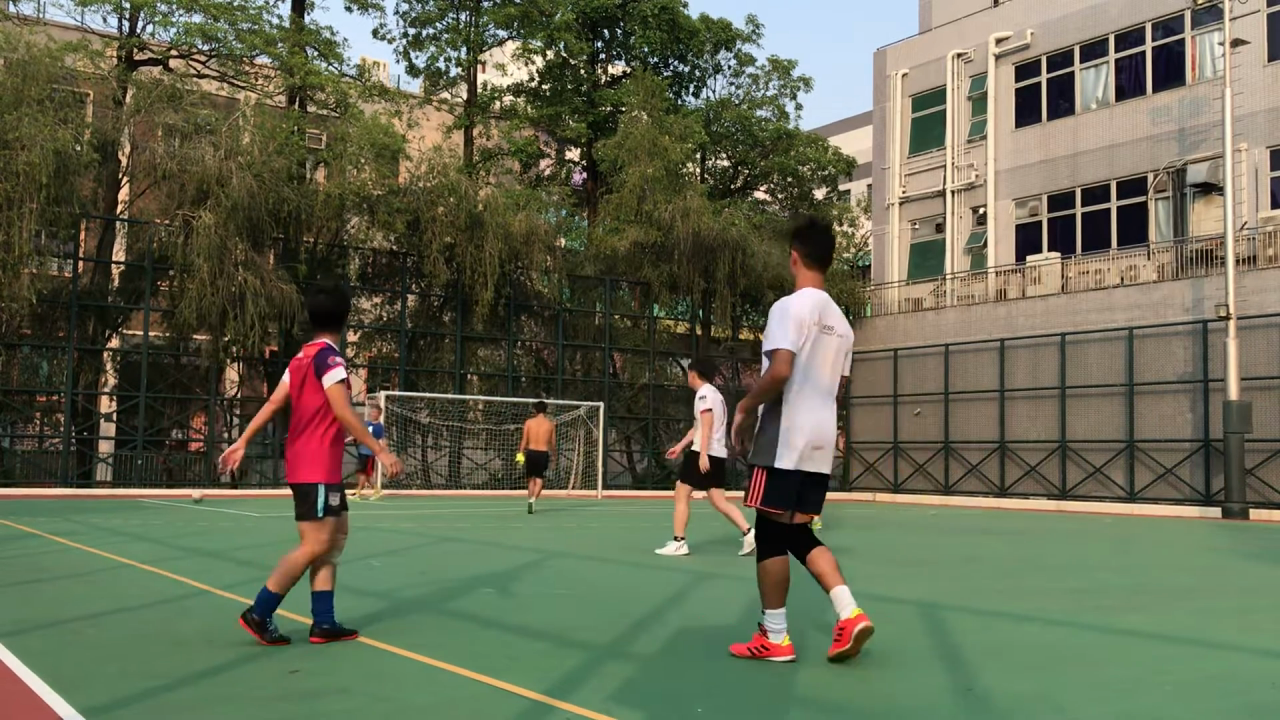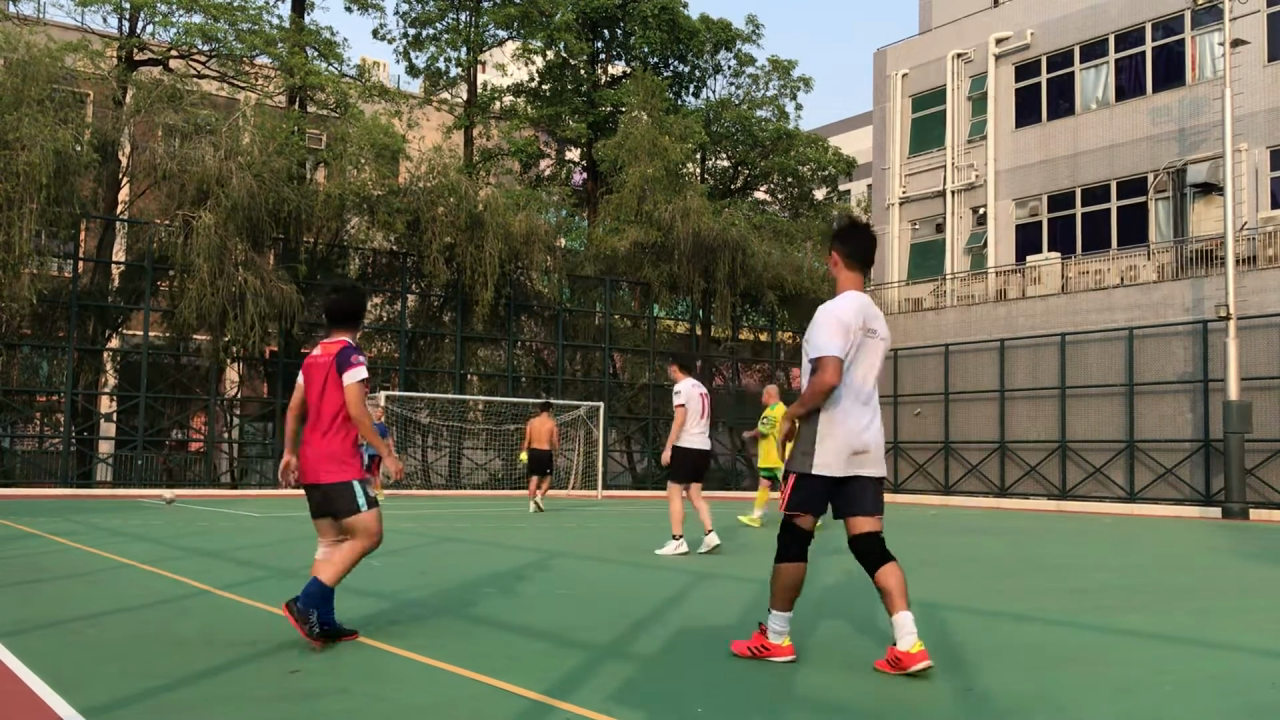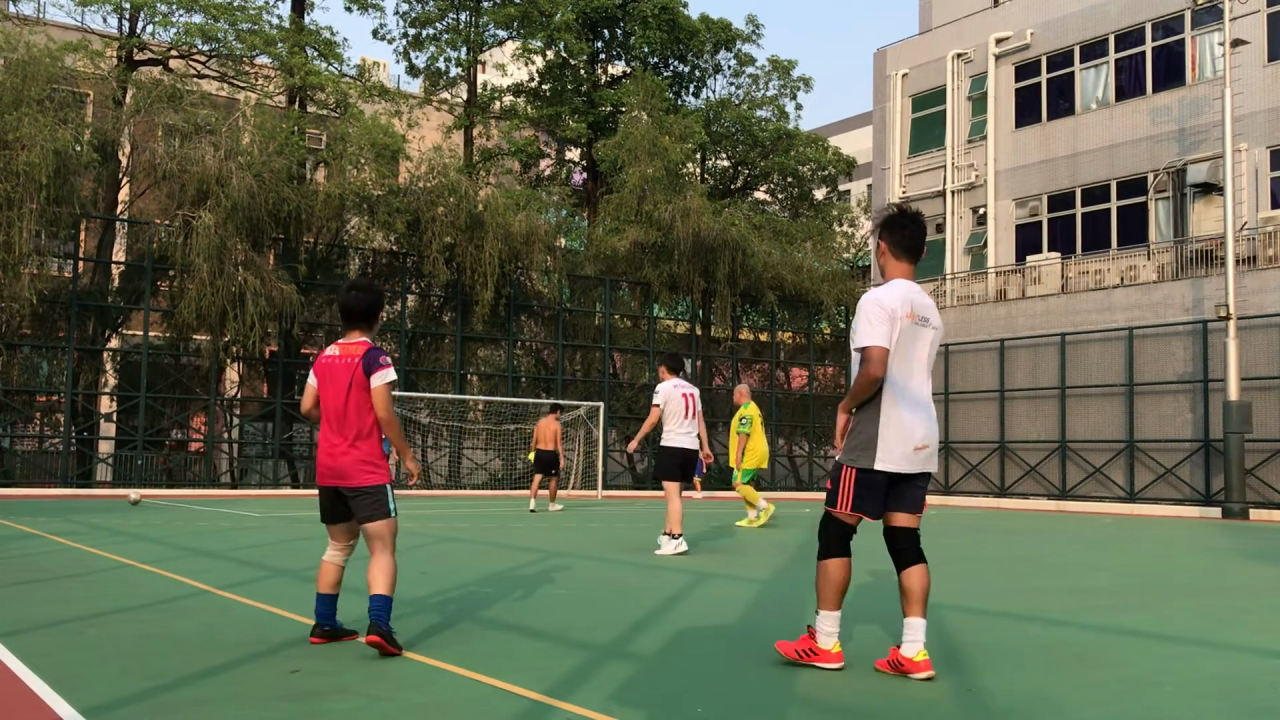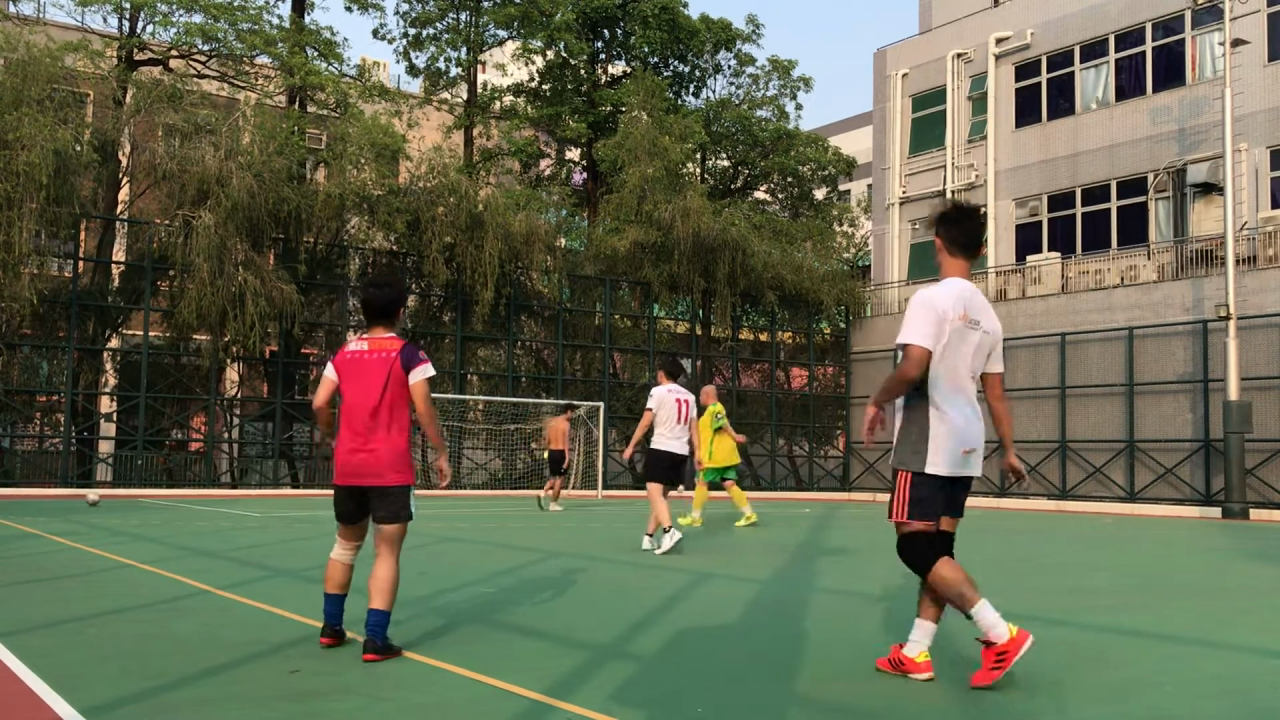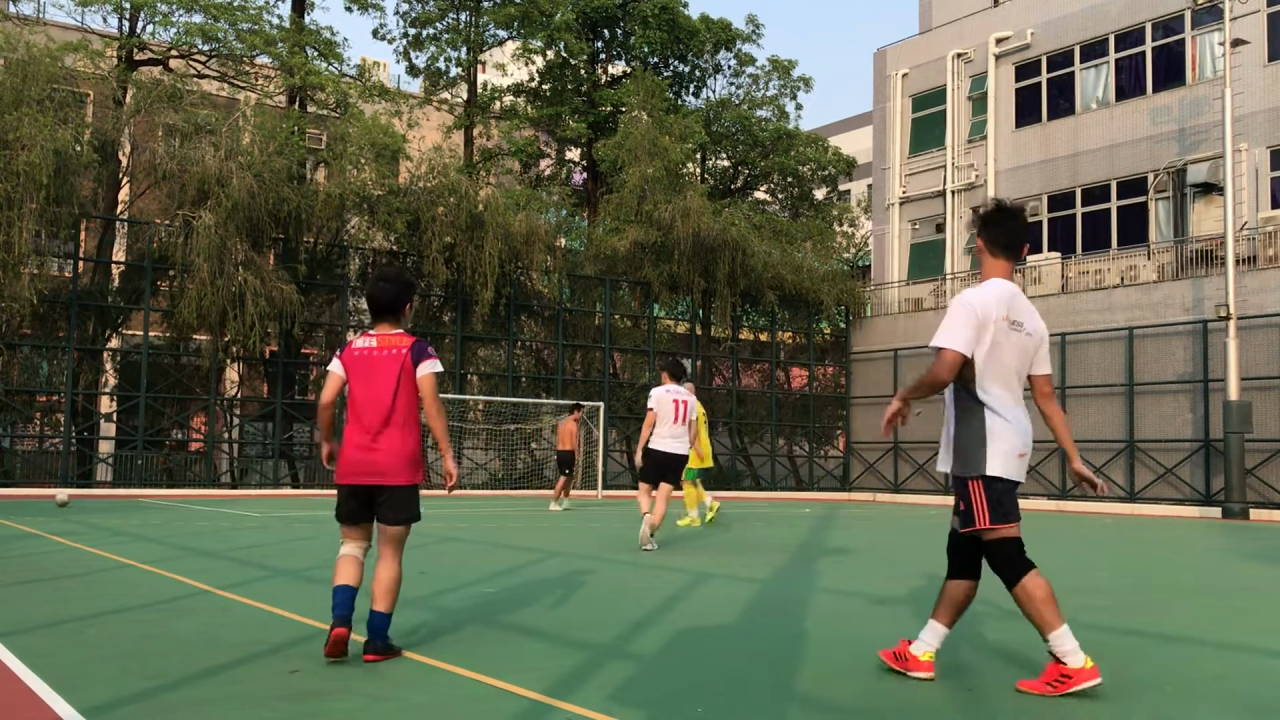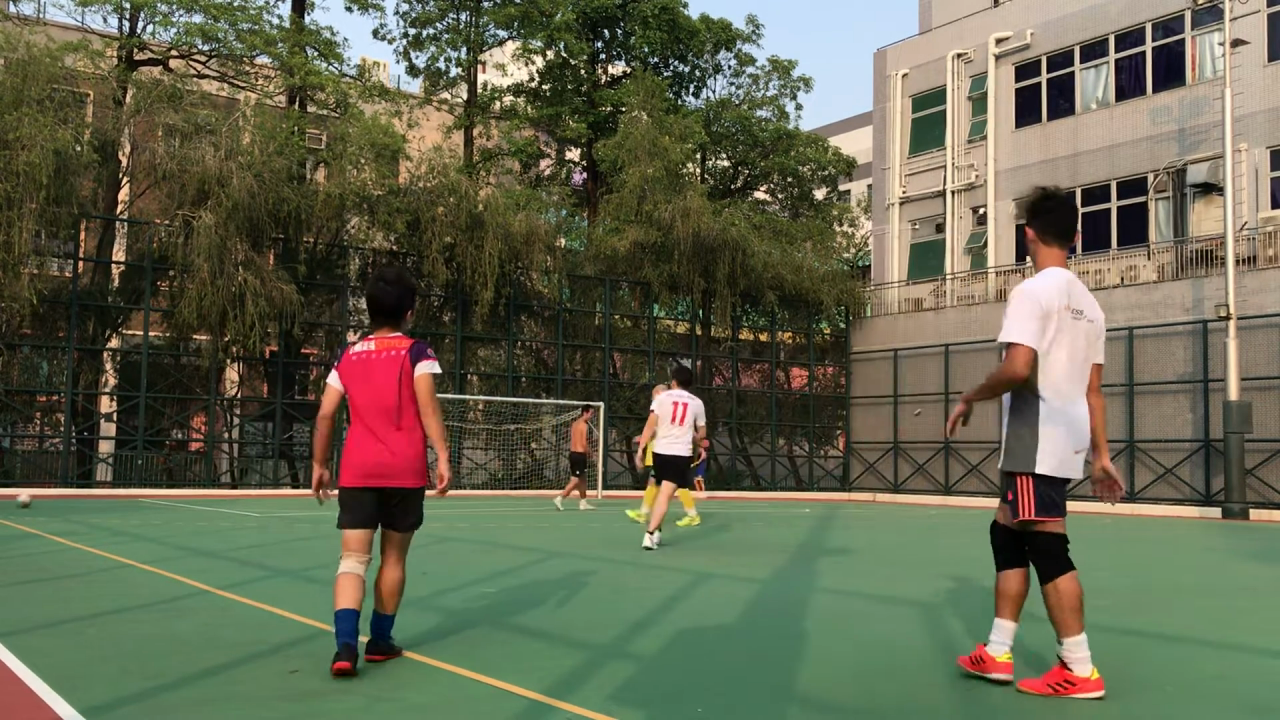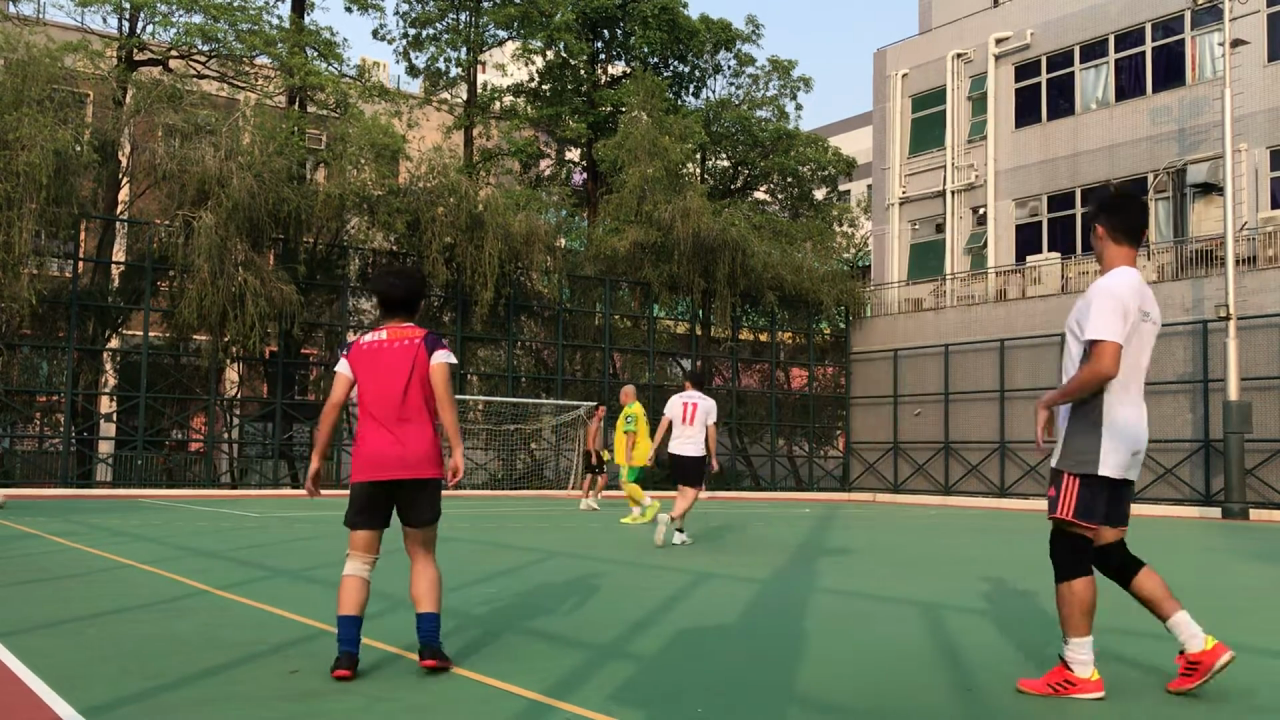
dt=0.2s
person 1, frame 1
left shoulder: (790, 307)
right shoulder: (841, 320)
left elbow: (779, 371)
left wrist: (744, 406)
left hip: (786, 438)
right hip: (822, 441)
left knee: (771, 532)
right knee: (802, 535)
left ankle: (774, 637)
right ankle: (849, 614)
person 1, frame 2
left shoulder: (834, 311)
right shoulder: (878, 320)
left elbow: (828, 380)
left wrist: (793, 416)
left hip: (826, 446)
right hip: (867, 445)
left knee: (793, 537)
right knee: (868, 543)
left ankle: (775, 638)
right ankle: (909, 644)
person 1, frame 3
left shoulder: (880, 300)
right shoulder: (930, 311)
left elbow: (873, 368)
left wrist: (847, 408)
left hip: (879, 442)
right hip: (921, 441)
left knee: (834, 534)
right knee: (905, 541)
left ankle: (824, 639)
right ankle: (914, 650)
person 1, frame 4
left shoulder: (931, 298)
right shoulder: (988, 315)
left elbow: (913, 367)
right elbow: (995, 393)
left wrist: (877, 402)
right wrist: (1009, 451)
left hip: (926, 442)
right hip: (965, 444)
left knee: (917, 547)
right knee: (932, 544)
left ankle: (1002, 634)
right ankle: (915, 652)
person 1, frame 5
left shoulder: (973, 301)
right shoulder: (1030, 315)
left elbow: (944, 372)
right elbow: (1046, 397)
left wrist: (904, 398)
right wrist: (1073, 458)
left hip: (983, 447)
right hip: (1010, 446)
left knee: (1007, 555)
right knee: (963, 548)
left ankle: (1073, 663)
right ankle: (921, 652)
person 1, frame 6
left shoulder: (1033, 291)
right shoulder: (1087, 303)
left elbow: (1017, 369)
right elbow: (1094, 388)
left wrist: (968, 398)
right wrist: (1102, 454)
left hip: (1038, 439)
right hip: (1067, 440)
left knee: (1046, 548)
right knee: (1005, 534)
left ankle: (1078, 670)
right ankle: (998, 651)
person 1, frame 7
left shoulder: (1108, 288)
right shoulder: (1142, 293)
left elbow: (1103, 367)
left wrist: (1051, 399)
left hip: (1095, 441)
right hip: (1121, 440)
left knee: (1071, 548)
right knee: (1110, 552)
left ankle: (1077, 670)
right ankle: (1200, 644)
person 2, frame 1
left shoulder: (301, 359)
right shoulder: (329, 356)
left elbow: (272, 404)
right elbow: (343, 411)
left wrist: (242, 442)
right wrist: (380, 450)
left hip: (304, 464)
right hip: (317, 467)
left knee: (329, 542)
right knee: (317, 545)
left ankle: (324, 623)
right ankle: (258, 612)
person 2, frame 2
left shoulder: (313, 356)
right shoulder: (349, 354)
left elbow: (294, 409)
right elbow: (357, 411)
left wrist: (289, 452)
right wrist: (387, 454)
left hip: (312, 465)
right hip: (339, 465)
left knee: (332, 541)
right knee: (366, 536)
left ankle: (318, 621)
right ankle: (305, 602)
person 2, frame 3
left shoulder: (324, 357)
right shoulder: (374, 356)
left elbow: (307, 408)
right elbow: (384, 413)
right wrist: (406, 455)
left hip: (328, 468)
right hip: (366, 469)
left knee: (339, 545)
right knee: (383, 548)
left ankle: (325, 624)
right ankle: (378, 625)
person 2, frame 4
left shoulder: (343, 353)
right shoulder: (409, 353)
left elbow: (319, 404)
right elbow: (424, 409)
left wrist: (331, 438)
right wrist: (441, 454)
left hip: (348, 467)
right hip: (392, 469)
left knee: (345, 544)
right knee: (387, 552)
left ankle: (331, 624)
right ankle: (376, 638)
person 2, frame 5
left shoulder: (349, 351)
right shoulder: (418, 350)
left elbow: (326, 401)
right elbow: (431, 405)
left wrist: (327, 442)
right wrist: (448, 456)
left hip: (354, 466)
right hip: (400, 468)
left knee: (352, 545)
right knee: (390, 552)
left ankle: (341, 620)
right ankle: (377, 639)
person 2, frame 6
left shoulder: (348, 356)
right shoulder: (417, 351)
left elbow: (326, 413)
right elbow: (428, 406)
left wrist: (319, 464)
right wrist: (443, 457)
left hip: (357, 470)
right hip: (406, 470)
left knee: (353, 558)
right knee: (394, 556)
left ankle: (346, 645)
right ankle: (380, 640)
person 2, frame 7
left shoulder: (357, 347)
right shoulder: (430, 342)
left elbow: (334, 404)
right elbow: (442, 394)
left wrist: (317, 458)
right wrist: (457, 449)
left hip: (369, 465)
right hip: (420, 464)
left knee: (360, 559)
right knee: (423, 555)
left ankle: (346, 654)
right ankle: (430, 644)
person 3, frame 1
left shoulder: (704, 392)
right shoulder: (714, 393)
left elbow: (707, 425)
left wrist: (703, 455)
right wrist: (681, 445)
left hip: (704, 453)
right hip: (718, 455)
left knee: (681, 495)
right knee: (719, 500)
left ankle: (678, 542)
right ankle: (748, 533)
person 3, frame 2
left shoulder: (681, 387)
right shoulder: (701, 388)
left elbow: (679, 420)
left wrist: (668, 448)
left hip: (686, 447)
right hip: (703, 448)
left knee: (674, 495)
right knee: (695, 495)
left ankle: (678, 541)
right ankle: (709, 534)
person 3, frame 3
left shoulder: (664, 387)
right shoulder: (693, 389)
left elbow: (653, 418)
right elbow: (700, 421)
left wrist: (636, 440)
right wrist: (705, 447)
left hip: (672, 447)
right hip: (692, 448)
left knee: (672, 495)
right knee: (674, 494)
left ankle: (677, 540)
right ankle: (667, 537)
person 3, frame 4
left shoulder: (658, 391)
right shoulder: (689, 396)
left elbow: (646, 422)
right elbow: (694, 428)
left wrist: (631, 446)
right wrist: (697, 453)
left hip: (660, 450)
right hip: (681, 452)
left knee: (655, 495)
right knee: (661, 495)
left ankle: (670, 532)
right ankle: (650, 536)
person 3, frame 5
left shoulder: (657, 392)
right shoulder: (691, 397)
left elbow: (648, 423)
right elbow: (693, 430)
left wrist: (639, 449)
right wrist: (688, 448)
left hip: (657, 449)
right hip: (680, 453)
left knee: (644, 492)
right knee: (662, 497)
left ankle: (647, 518)
right ankle: (649, 537)
person 3, frame 6
left shoulder: (662, 397)
right shoulder: (697, 402)
left elbow: (650, 425)
right elbow: (702, 433)
left wrist: (640, 449)
left hip: (660, 451)
right hip: (682, 454)
left knee: (664, 493)
right knee: (664, 496)
left ankle: (656, 532)
right ankle: (650, 535)
person 3, frame 7
left shoulder: (675, 399)
right shoulder: (709, 402)
left elbow: (662, 427)
right elbow: (711, 433)
left wrist: (653, 450)
right wrist: (713, 458)
left hip: (675, 452)
right hip: (695, 454)
left knee: (683, 493)
right knee: (690, 497)
left ankle: (678, 533)
right ankle: (668, 518)
